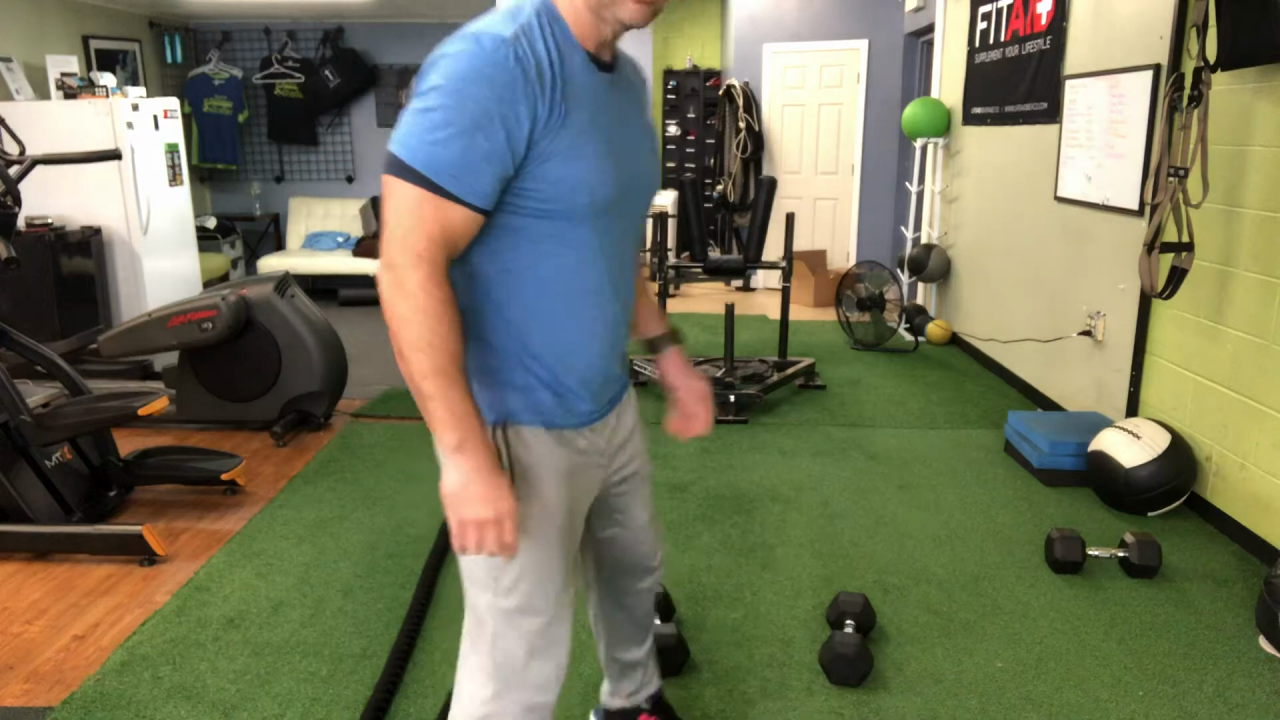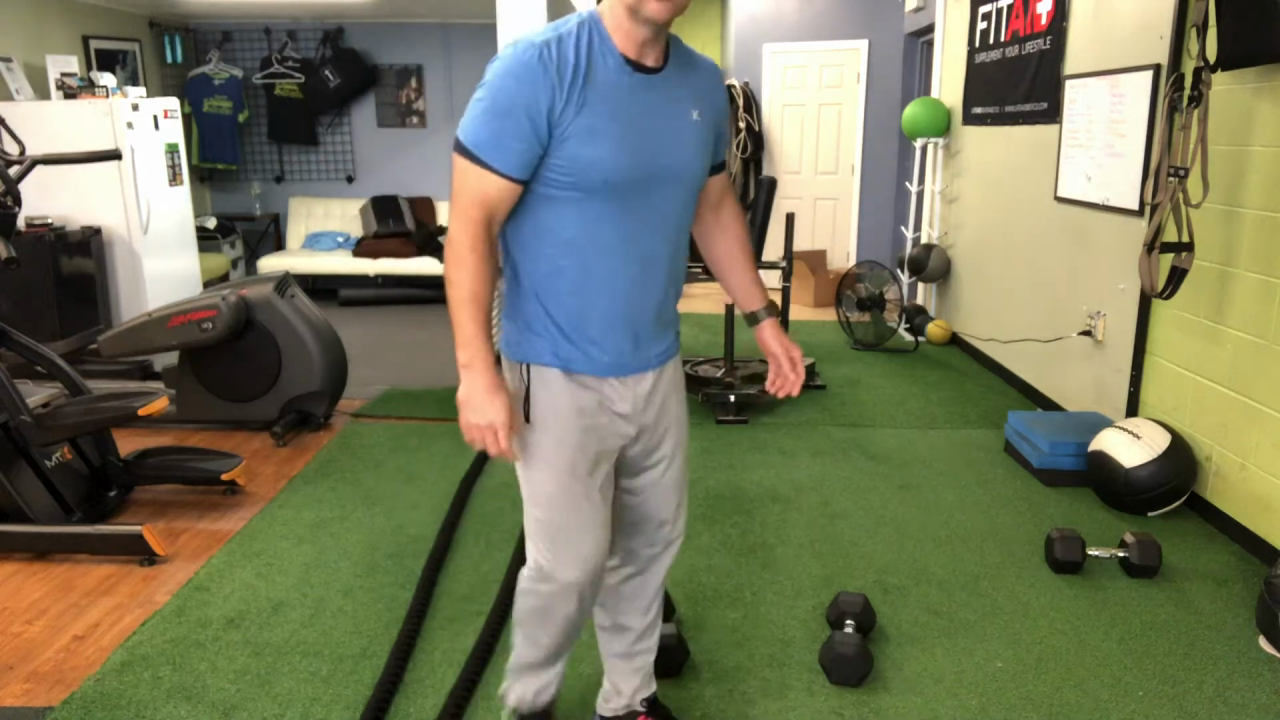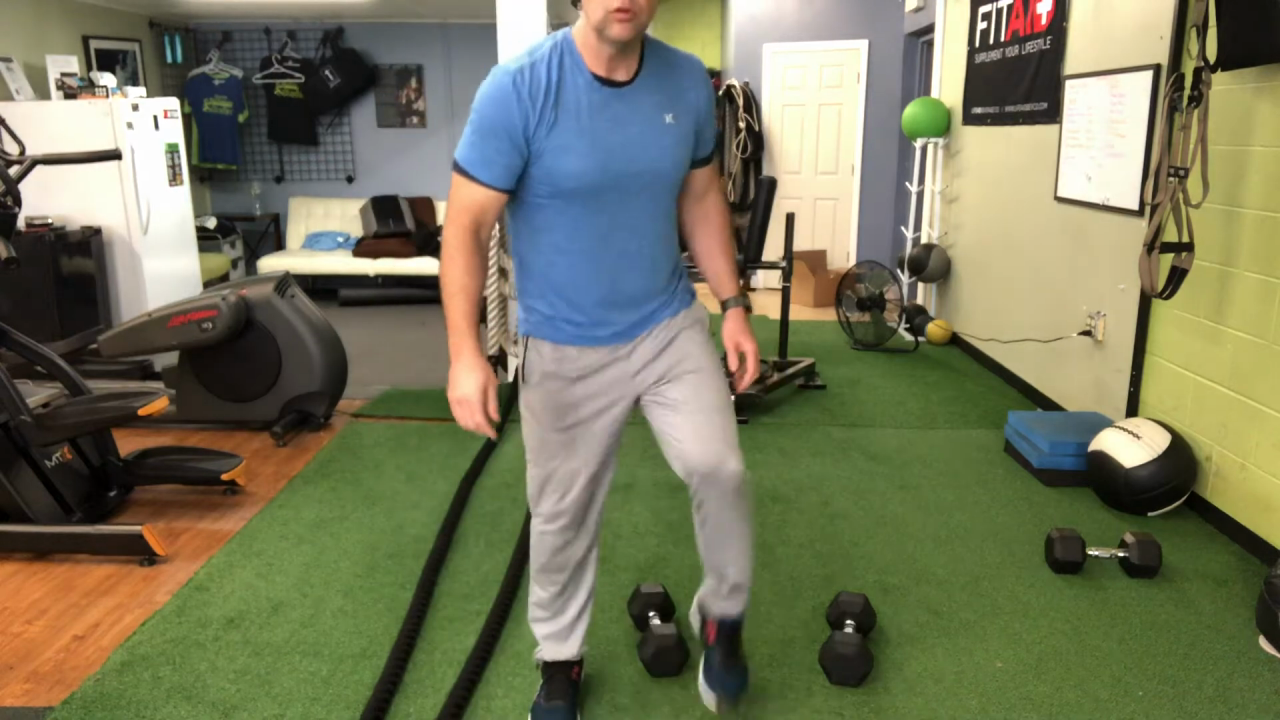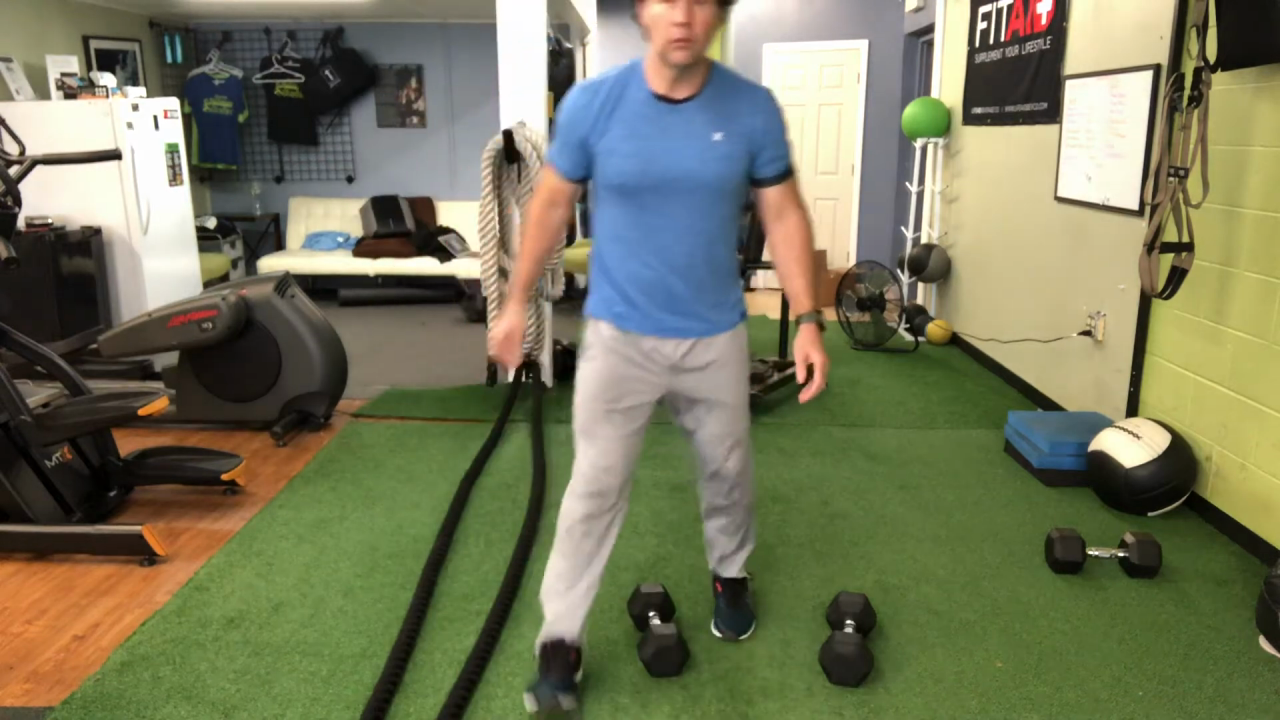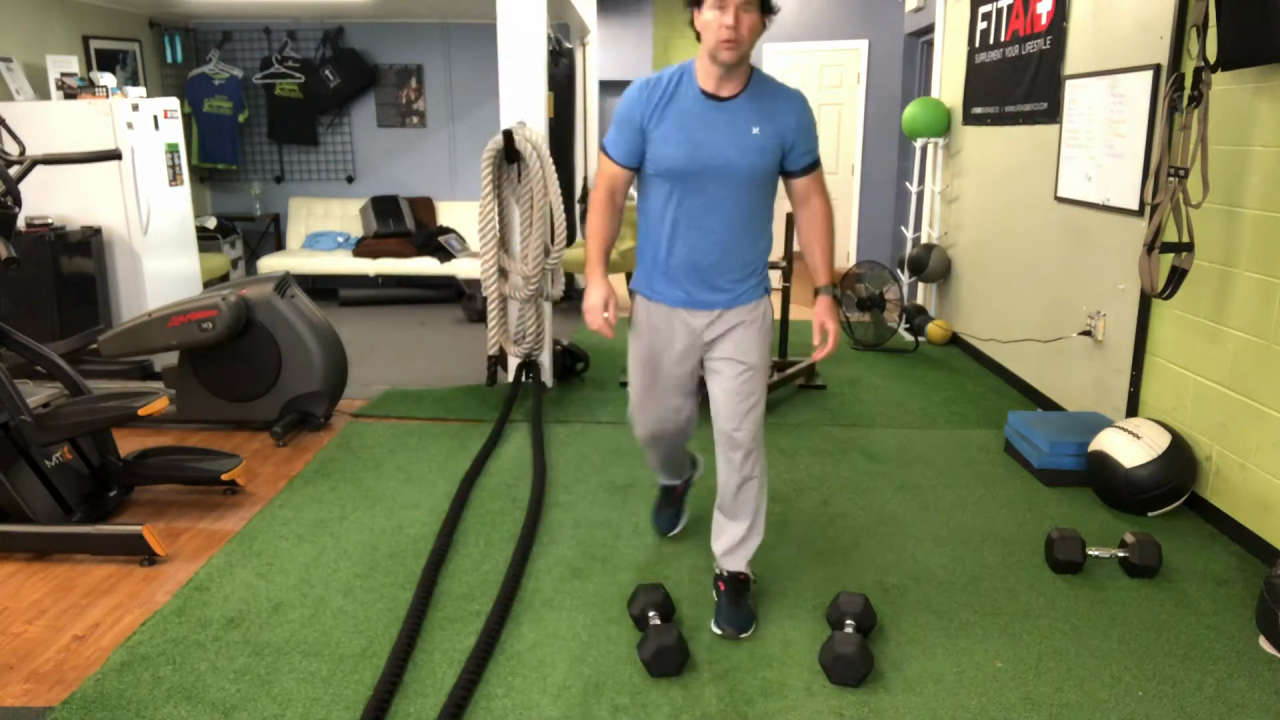
dt=0.4s
person 1, frame 1
left shoulder: (625, 79)
right shoulder: (492, 67)
right elbow: (411, 267)
left wrist: (665, 348)
right wrist: (463, 451)
left hip: (610, 407)
right hip: (517, 428)
left knee: (633, 571)
right knee: (521, 657)
person 1, frame 2
left shoulder: (703, 85)
right shoulder: (536, 70)
left elbow: (715, 208)
right elbow: (472, 223)
left wrist: (762, 316)
right wrist: (477, 371)
left hip: (656, 369)
right hip: (557, 374)
left knee: (649, 541)
right knee: (569, 559)
person 1, frame 3
left shoulder: (687, 83)
right shoulder: (516, 92)
right elbow: (467, 227)
left wrist: (734, 305)
right wrist: (466, 354)
left hip: (671, 326)
right hip: (564, 349)
left knee: (717, 464)
right knee: (563, 512)
left ankle: (721, 617)
right ankle: (559, 656)
person 1, frame 4
left shoulder: (753, 110)
right shoulder: (592, 103)
left elbow: (783, 214)
right elbow: (549, 204)
left wrist: (806, 319)
right wrist: (516, 301)
left hip: (716, 337)
right hip: (618, 334)
left knee: (727, 469)
right knee: (595, 483)
left ankle: (730, 573)
right ankle: (560, 640)
person 1, frame 5
left shoulder: (787, 111)
right shoulder: (646, 100)
left elbow: (809, 201)
right elbow: (608, 190)
left wrist: (824, 291)
right wrist: (596, 273)
left hip: (741, 310)
right hip: (659, 305)
left knee: (740, 440)
right knee: (655, 425)
left ankle: (733, 572)
right ankle: (675, 479)
